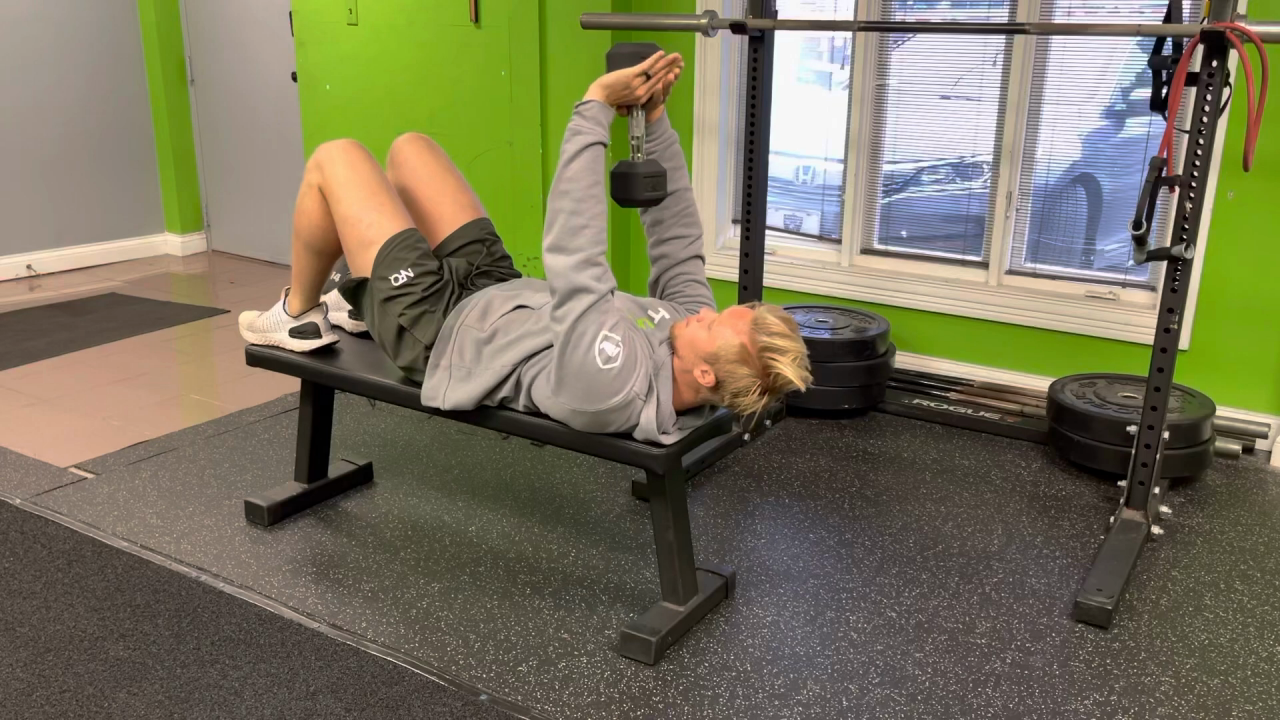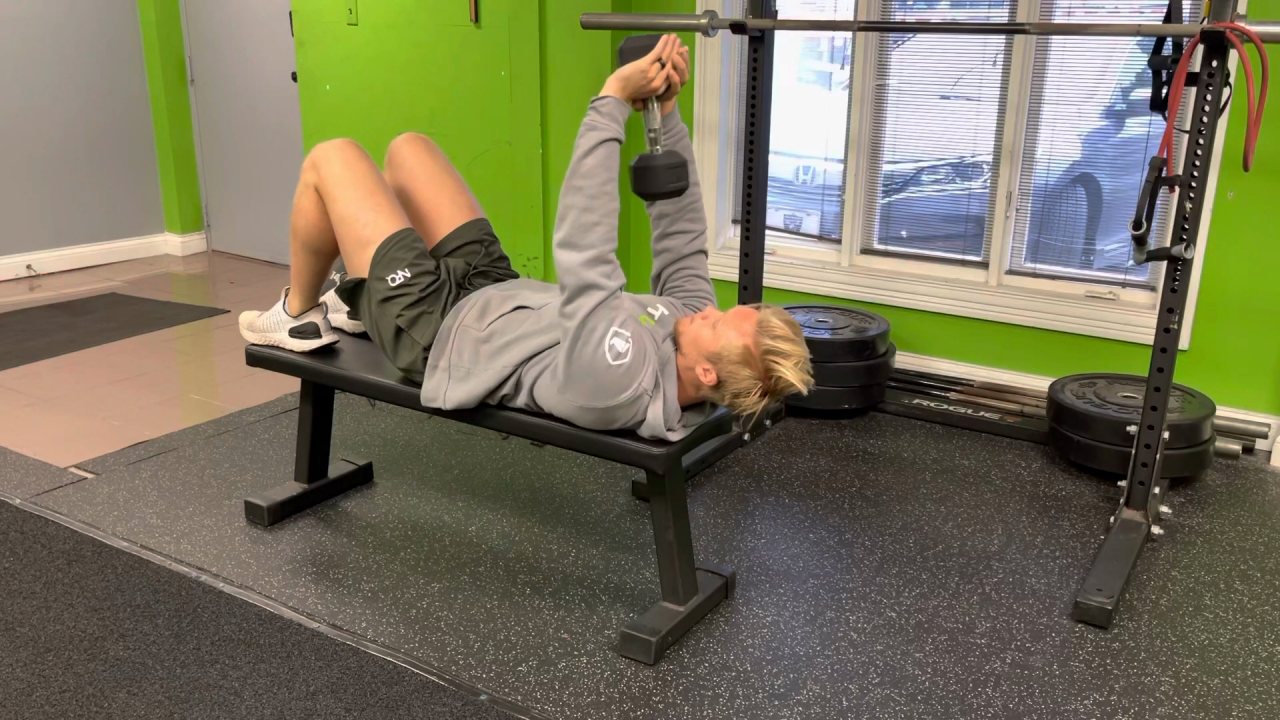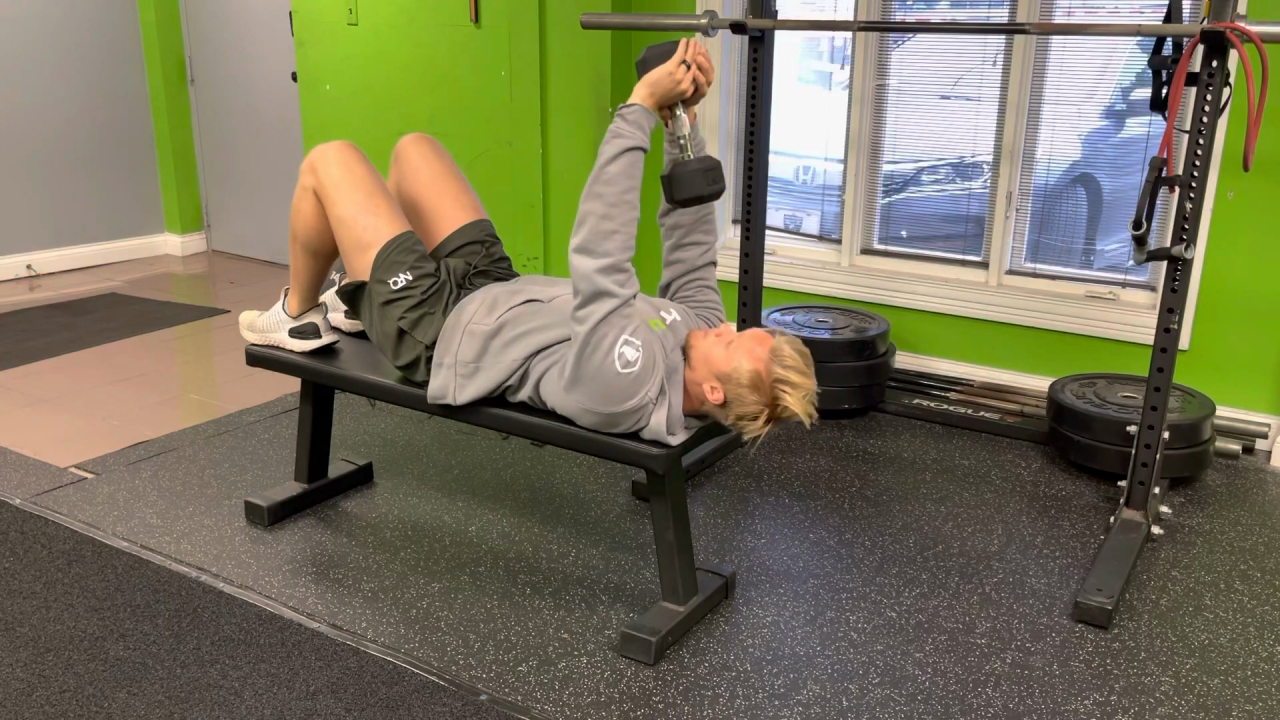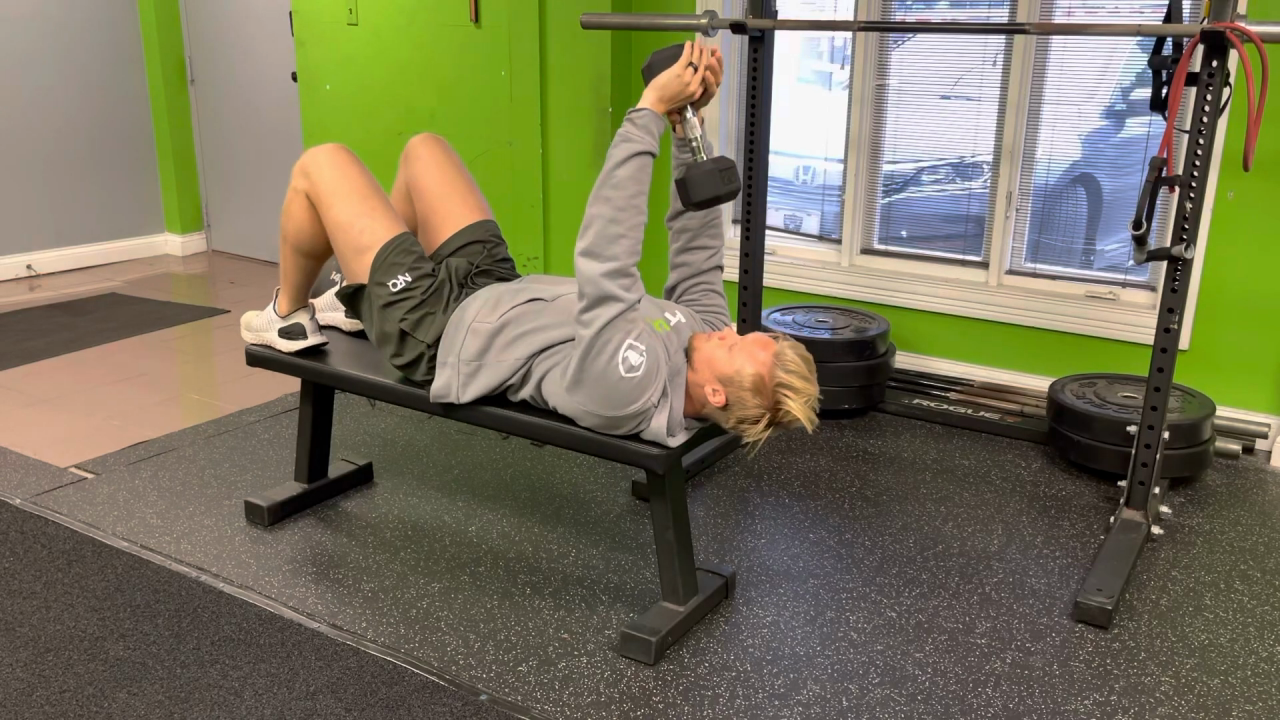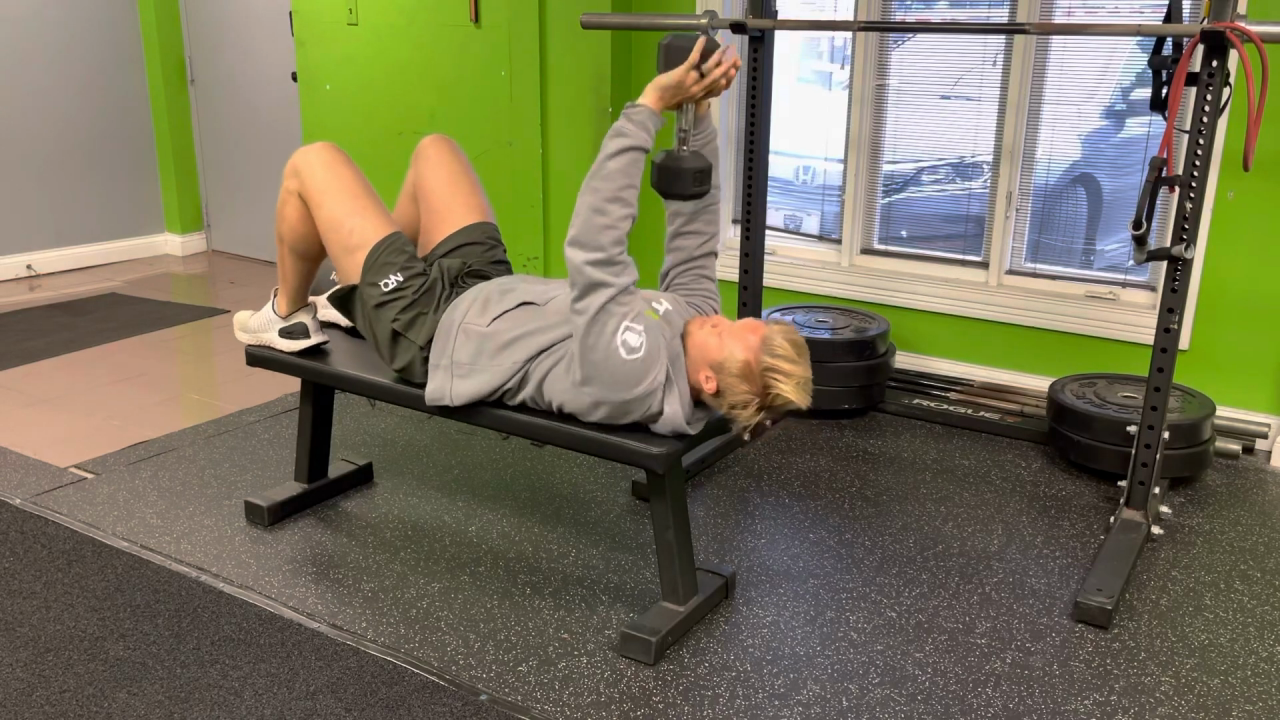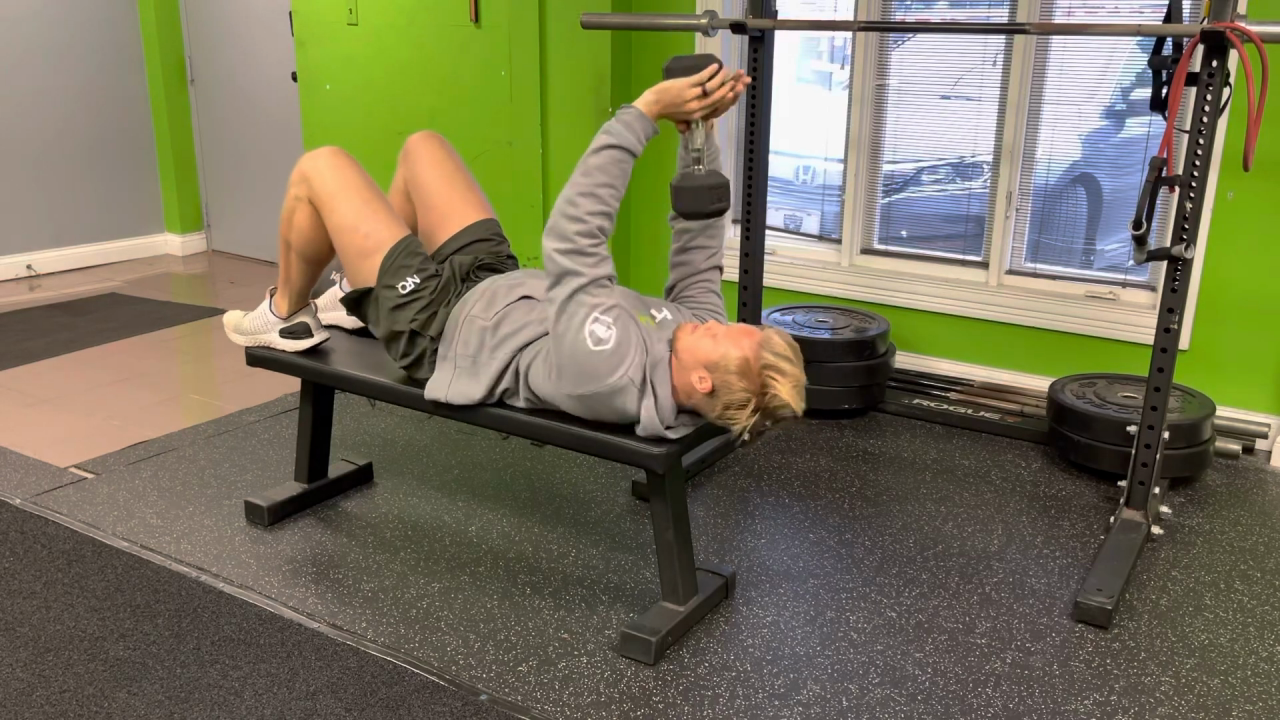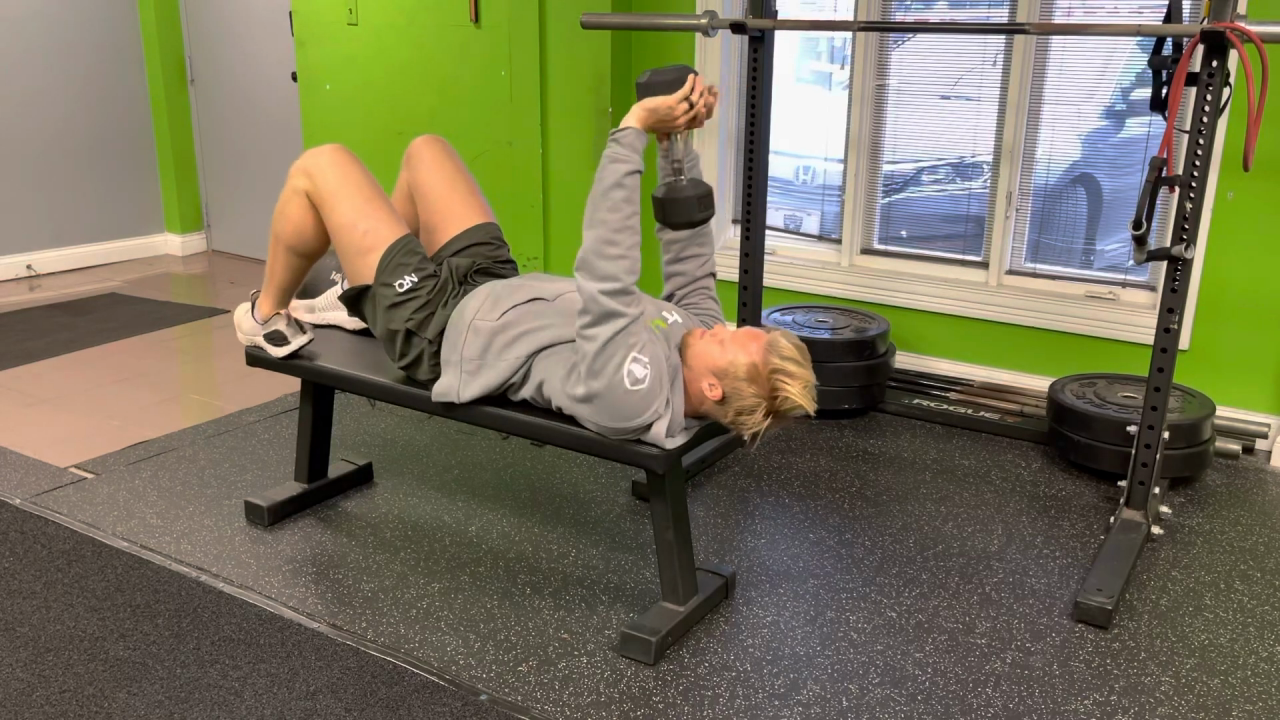
dt=0.3s
person 1, frame 1
left shoulder: (613, 389)
right shoulder: (694, 335)
left elbow: (572, 259)
right elbow: (678, 240)
left wrist: (596, 104)
right wrist: (654, 116)
left hip: (437, 332)
right hip: (495, 292)
left knee: (334, 159)
right knee: (410, 148)
left ankle: (299, 316)
right ankle: (359, 300)
person 1, frame 2
left shoulder: (618, 382)
right shoulder: (695, 333)
left elbow: (583, 252)
right elbow: (681, 236)
left wrist: (614, 97)
right wrist: (664, 110)
left hip: (435, 332)
right hip: (489, 292)
left knee: (331, 159)
right knee: (408, 147)
left ankle: (299, 317)
right ankle: (355, 304)
person 1, frame 3
left shoulder: (626, 390)
right shoulder: (699, 331)
left elbow: (597, 257)
right elbow: (692, 240)
left wrist: (642, 105)
right wrist: (684, 115)
left hip: (436, 329)
right hip: (490, 293)
left knee: (329, 161)
right knee: (414, 148)
left ankle: (298, 317)
right ankle: (356, 303)
person 1, frame 4
left shoulder: (630, 391)
right shoulder: (705, 338)
left elbow: (605, 262)
right elbow: (699, 244)
left wrist: (652, 110)
right wrist: (688, 120)
left hip: (435, 330)
right hip: (493, 291)
left knee: (320, 164)
right knee: (423, 147)
left ankle: (288, 317)
right ankle: (358, 303)
person 1, frame 5
left shoulder: (632, 379)
right shoulder: (696, 322)
left elbow: (593, 250)
right elbow: (694, 236)
left wrist: (650, 106)
right wrist: (696, 112)
left hip: (430, 329)
right hip: (483, 289)
left knee: (312, 162)
right knee: (435, 148)
left ankle: (289, 317)
right ankle: (355, 297)
person 1, frame 6
left shoulder: (608, 376)
right shoulder: (703, 341)
left elbow: (571, 241)
right elbow: (699, 247)
left wrist: (645, 110)
right wrist: (700, 129)
left hip: (438, 326)
right hip: (495, 286)
left knee: (319, 168)
right knee: (423, 145)
left ankle: (286, 316)
right ankle: (360, 297)
person 1, frame 7
left shoulder: (632, 400)
right shoulder: (703, 340)
left elbow: (606, 282)
right elbow: (690, 258)
left wrist: (636, 127)
right wrist: (678, 142)
left hip: (434, 324)
right hip: (492, 286)
left knee: (320, 165)
right knee: (425, 149)
left ankle: (269, 316)
right ankle: (358, 301)
